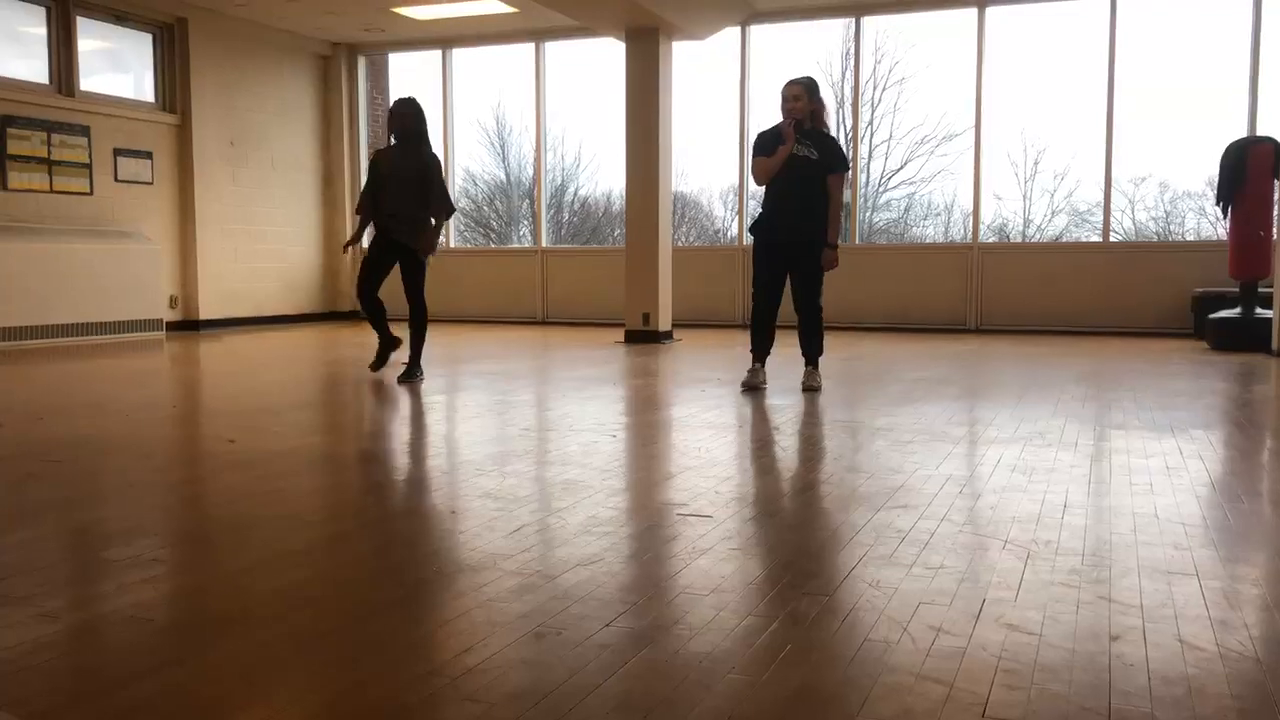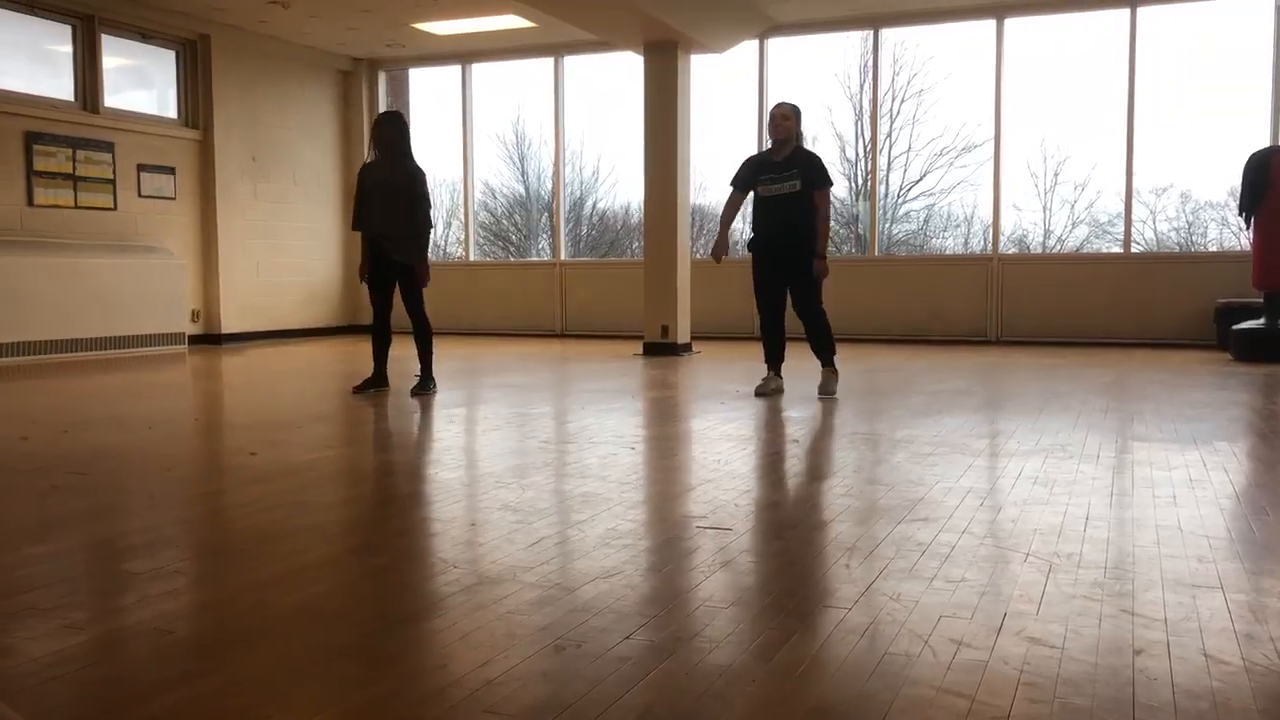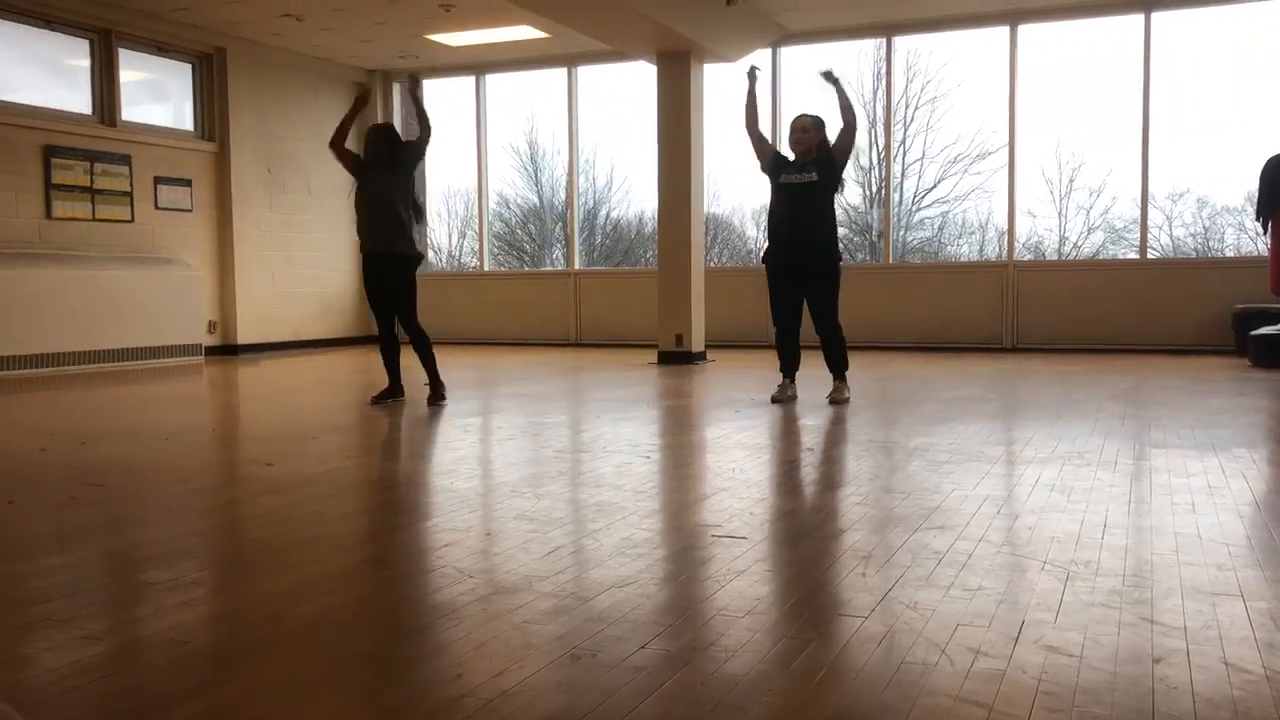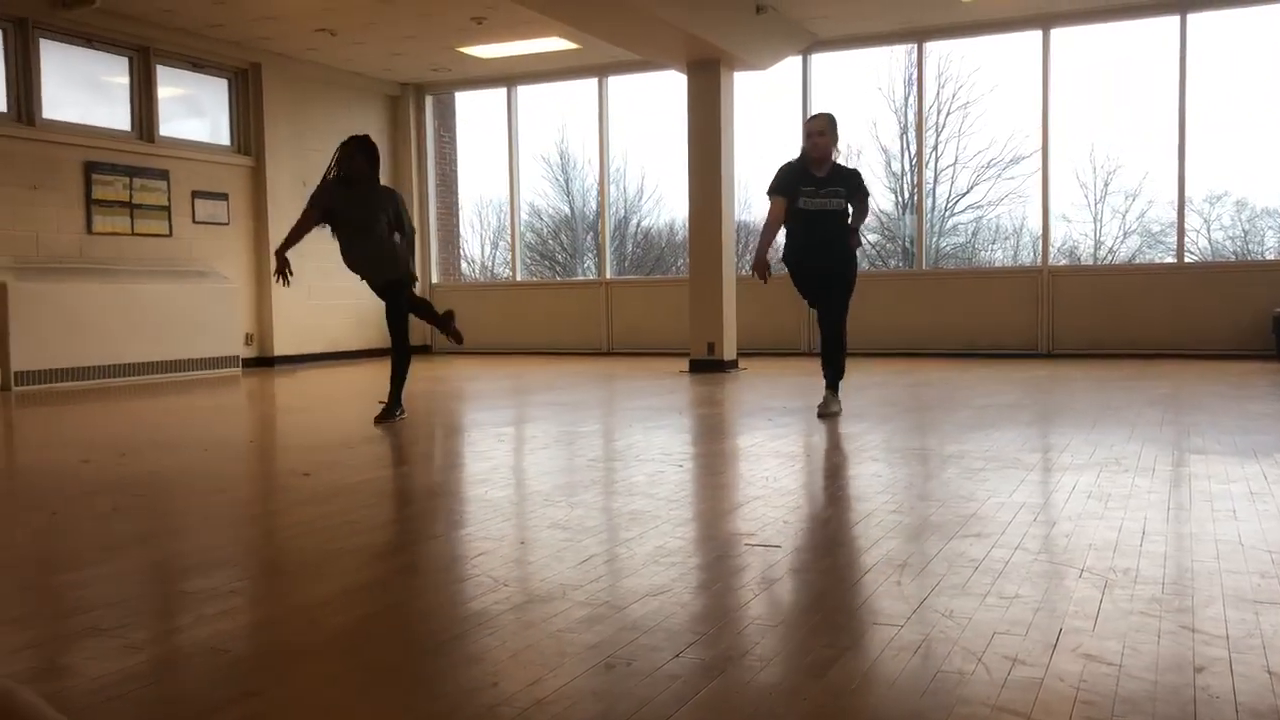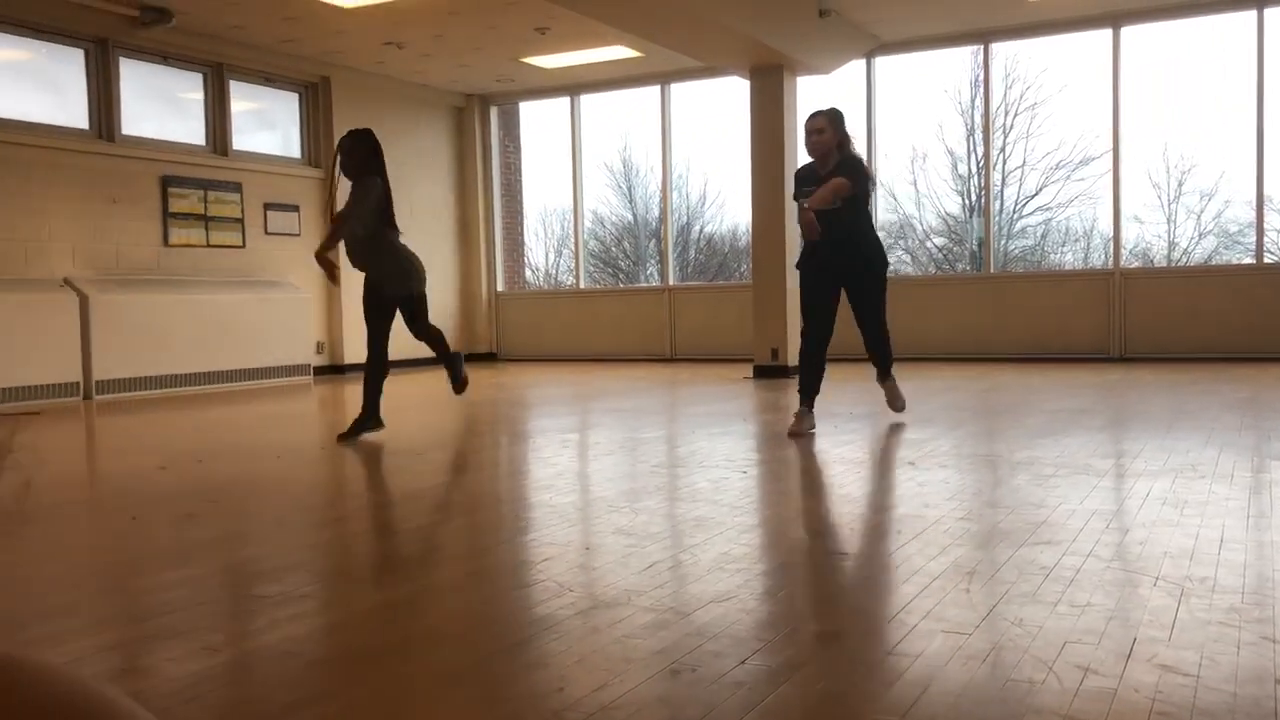
dt=0.7s
person 1, frame 1
left shoulder: (827, 145)
right shoulder: (768, 139)
left elbow: (835, 198)
right elbow: (760, 177)
left wrist: (831, 244)
right wrist: (787, 145)
left hip: (810, 238)
right hip: (770, 233)
left knee: (808, 303)
right knee: (764, 301)
left ankle: (812, 367)
right ankle: (757, 365)
person 1, frame 2
left shoulder: (809, 162)
right shoulder: (754, 165)
left elbow: (822, 210)
right elbow: (733, 203)
left wrist: (821, 254)
right wrist: (722, 237)
left hip: (802, 252)
right hip: (765, 251)
left knee: (810, 311)
right knee: (769, 314)
left ankle: (829, 369)
right ankle: (773, 374)
person 1, frame 3
left shoulder: (828, 166)
right shoulder: (778, 167)
left elbow: (850, 126)
right elbow: (753, 129)
left wrist: (836, 85)
right wrist: (751, 86)
left hip: (820, 258)
right hip: (781, 259)
left knee: (826, 319)
right knee: (784, 322)
left ankle: (840, 380)
right ankle: (787, 380)
person 1, frame 4
left shoulder: (849, 177)
right shoulder: (789, 174)
left elbow: (862, 207)
right elbow: (776, 214)
left wrist: (855, 230)
right wrist: (761, 253)
left hip: (839, 261)
right hip: (802, 259)
left knee: (833, 322)
right knee: (822, 308)
left ankle: (832, 392)
person 1, frame 5
left shoulder: (853, 169)
right shoulder: (803, 175)
left elbow: (834, 188)
left wrist: (810, 208)
left hip: (863, 261)
right hip: (818, 264)
left knee: (873, 327)
right knee: (814, 334)
left ankle: (886, 378)
right ankle: (805, 409)
person 2, frame 1
left shoulder: (427, 159)
right shoulder: (381, 158)
left elbow: (440, 204)
right elbow: (369, 199)
left wrist: (434, 234)
right wrist: (359, 233)
left hip: (415, 238)
right hip: (384, 235)
left knee: (414, 298)
right knee: (364, 289)
left ankle: (414, 362)
right ankle: (386, 340)
person 2, frame 2
left shoulder: (412, 173)
right shoulder: (368, 172)
left elbow: (423, 220)
right elbow: (363, 220)
left wrist: (423, 259)
right wrist: (364, 257)
left hip: (407, 254)
right hip: (378, 254)
left knee: (416, 313)
right knee: (380, 314)
left ankle: (427, 376)
right ankle: (379, 374)
person 2, frame 3
left shoulder: (403, 169)
right shoulder: (364, 172)
left elbow: (425, 135)
right elbow: (336, 145)
left wrist: (416, 98)
right wrist: (356, 108)
left hip: (401, 256)
right hip: (373, 258)
left knee: (408, 322)
right knee: (384, 326)
left ankle: (435, 382)
right ankle: (395, 384)
person 2, frame 4
left shoulder: (387, 197)
right shoulder: (331, 192)
left elbow: (406, 233)
right elbow: (306, 222)
left wrist: (408, 266)
right wrist: (282, 250)
left hip: (395, 271)
right hip: (371, 274)
left knee: (398, 332)
right knee: (407, 310)
left ankle: (395, 402)
right ankle: (444, 322)
person 2, frame 5
left shoulder: (368, 186)
right shoulder: (364, 187)
left elbow: (350, 221)
left wrist: (323, 250)
left hip: (402, 274)
right hip: (378, 277)
left knee: (420, 330)
right knee: (376, 346)
left ankle: (451, 362)
right ankle: (370, 415)
